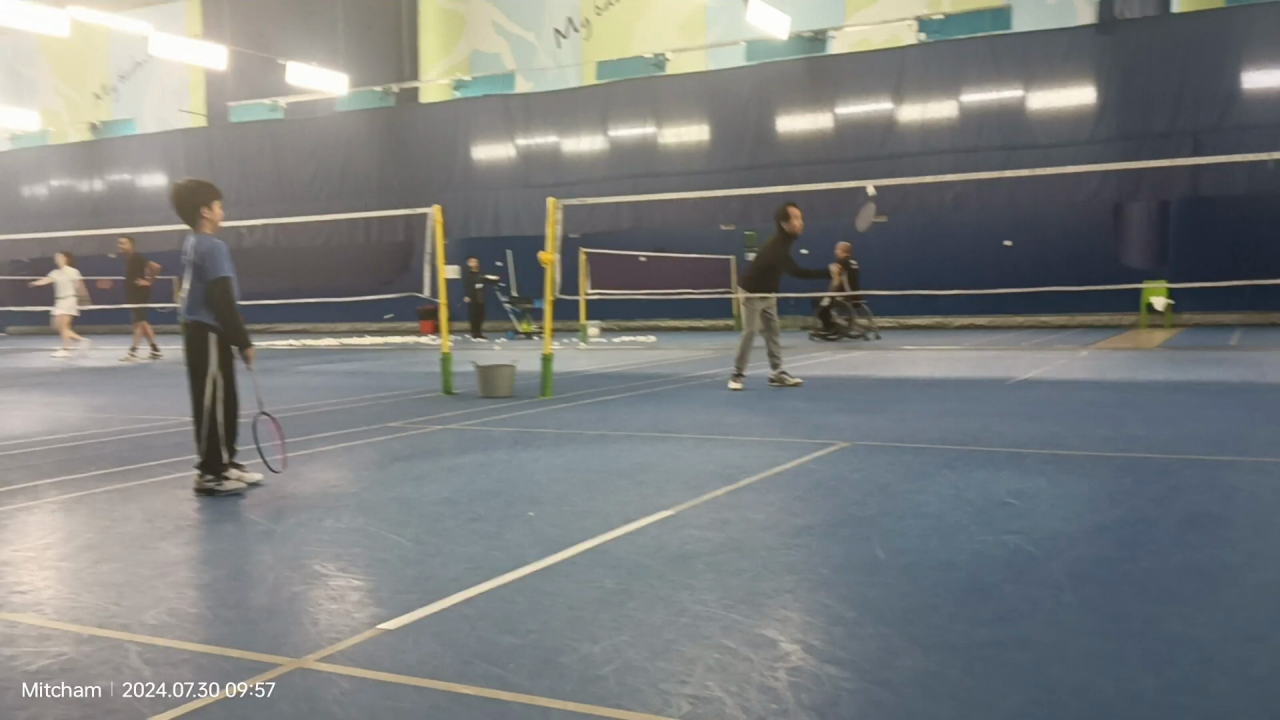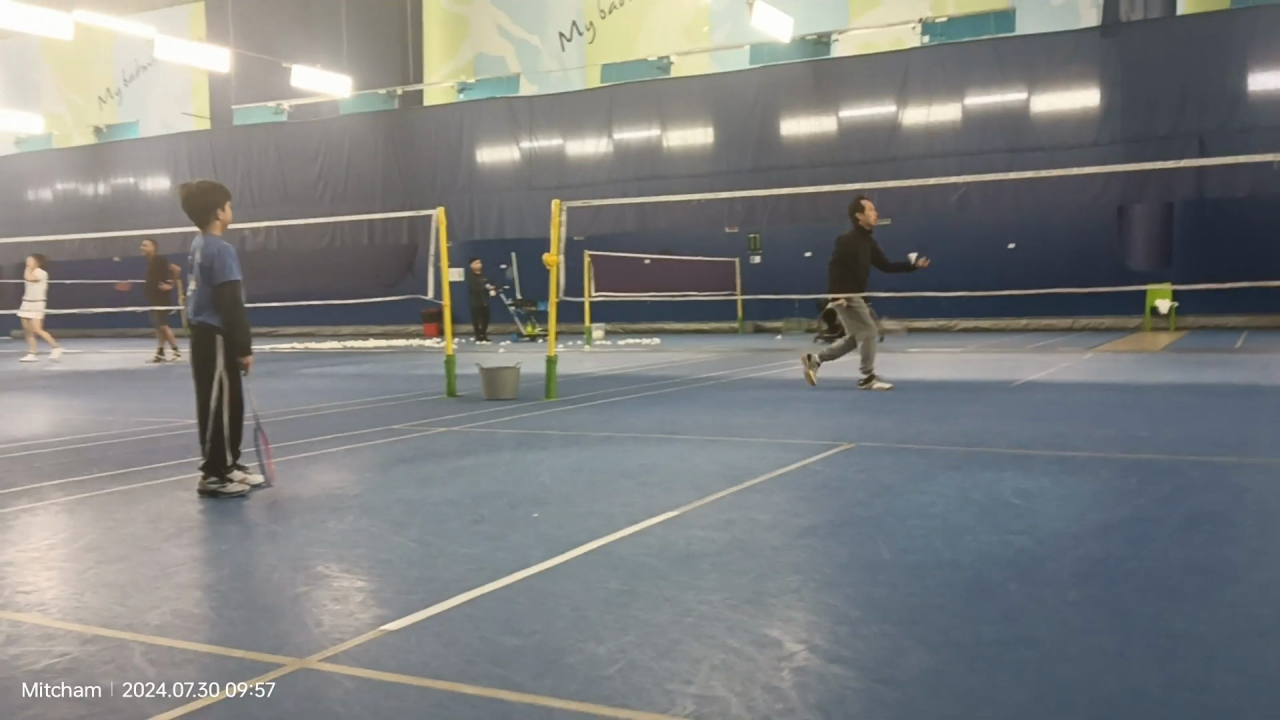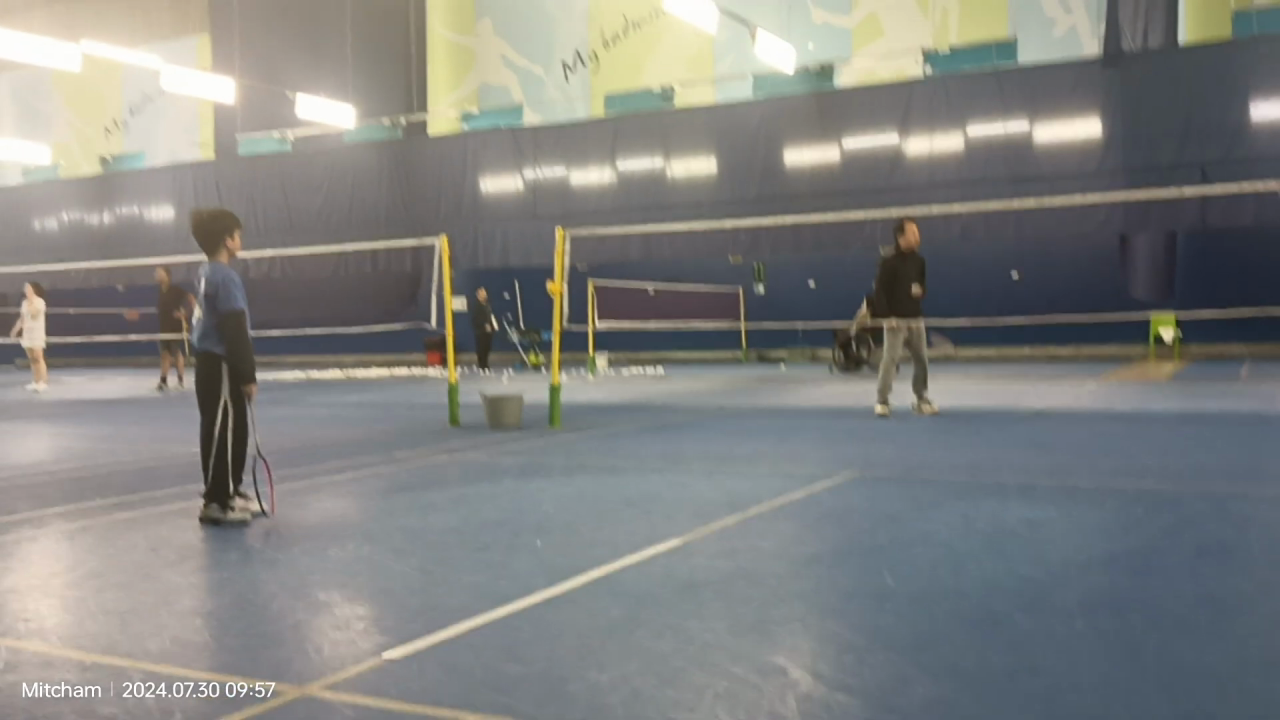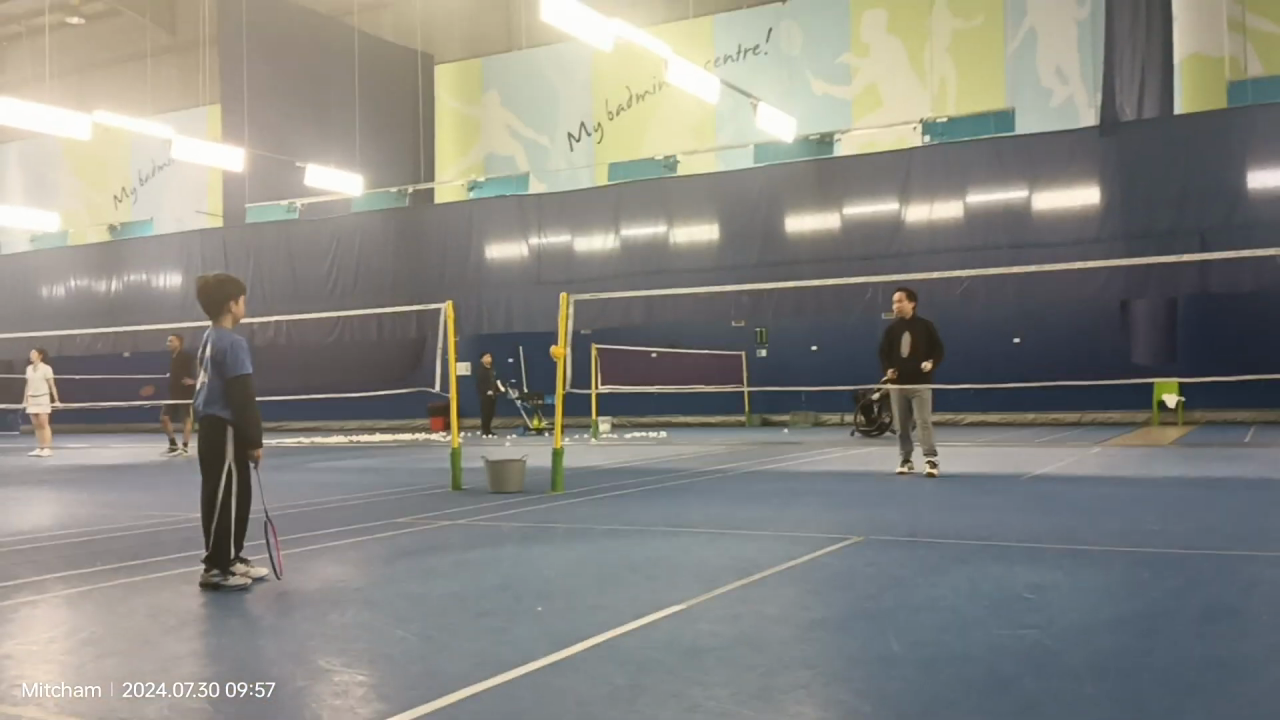
dt=0.5s
person 1, frame 1
left shoulder: (193, 245)
right shoulder: (213, 247)
right elbow: (224, 301)
left wrist: (237, 338)
right wrist: (243, 341)
left hip: (200, 332)
right hip: (209, 335)
left knee: (223, 401)
right knee: (213, 402)
left ankle: (224, 463)
right ankle: (210, 473)
person 1, frame 2
left shoulder: (200, 246)
right shoulder: (221, 249)
right elbow: (231, 304)
left wrist: (239, 343)
right wrist: (244, 346)
left hip: (205, 334)
right hip: (215, 337)
left knee: (227, 402)
right knee: (218, 404)
left ankle: (228, 465)
right ankle: (213, 474)
person 1, frame 3
left shoulder: (207, 273)
right shoulder: (226, 277)
right elbow: (235, 332)
left wrist: (243, 373)
right wrist: (248, 375)
left hip: (211, 362)
right hip: (221, 365)
left knee: (232, 430)
right knee: (222, 431)
left ankle: (229, 493)
right ankle: (215, 502)
person 1, frame 4
left shoulder: (209, 338)
right shoulder: (232, 342)
right elbow: (242, 396)
right wrist: (254, 439)
left hip: (211, 427)
right hip: (224, 430)
left knee: (233, 494)
right knee: (225, 496)
left ankle: (229, 558)
right ankle: (216, 567)
person 2, frame 1
left shoulder: (786, 242)
right shoulder: (776, 247)
right elbow: (795, 271)
right wrist: (827, 272)
left hip: (768, 293)
right hip: (752, 292)
left knee: (772, 331)
right knee: (751, 332)
left ankle: (777, 372)
right ankle: (737, 375)
person 2, frame 2
left shoulder: (869, 242)
right shoulder: (847, 240)
left elbow: (885, 266)
right elbow: (834, 267)
left wrist: (914, 264)
right wrist: (839, 295)
left hip: (854, 295)
right hip: (844, 297)
left knee: (855, 338)
right knee: (869, 332)
left ankle: (815, 360)
right ankle: (867, 377)
person 2, frame 3
left shoulder: (919, 261)
right shoulder: (889, 263)
right elbow: (880, 292)
left wrist: (919, 292)
right wrist: (887, 316)
left hip: (916, 318)
right hip: (895, 320)
left knee: (921, 359)
right knee: (890, 358)
left ankle: (921, 398)
right ankle: (882, 401)
person 2, frame 4
left shoulder: (926, 326)
right shoulder: (891, 329)
left elbow: (938, 350)
right elbow: (883, 353)
left wrist: (931, 363)
right wrist: (888, 369)
left hip: (921, 384)
right hip: (898, 384)
left knee: (924, 421)
right knee: (902, 424)
left ankle: (931, 460)
right ankle: (906, 459)
